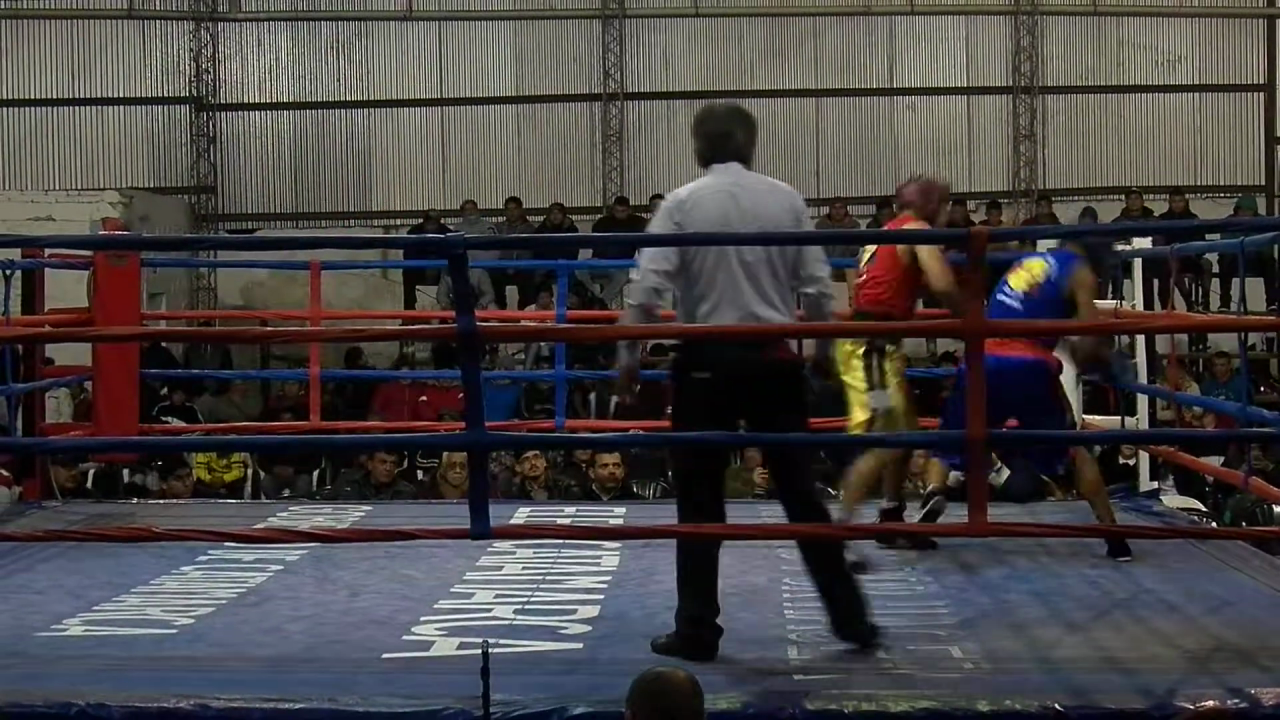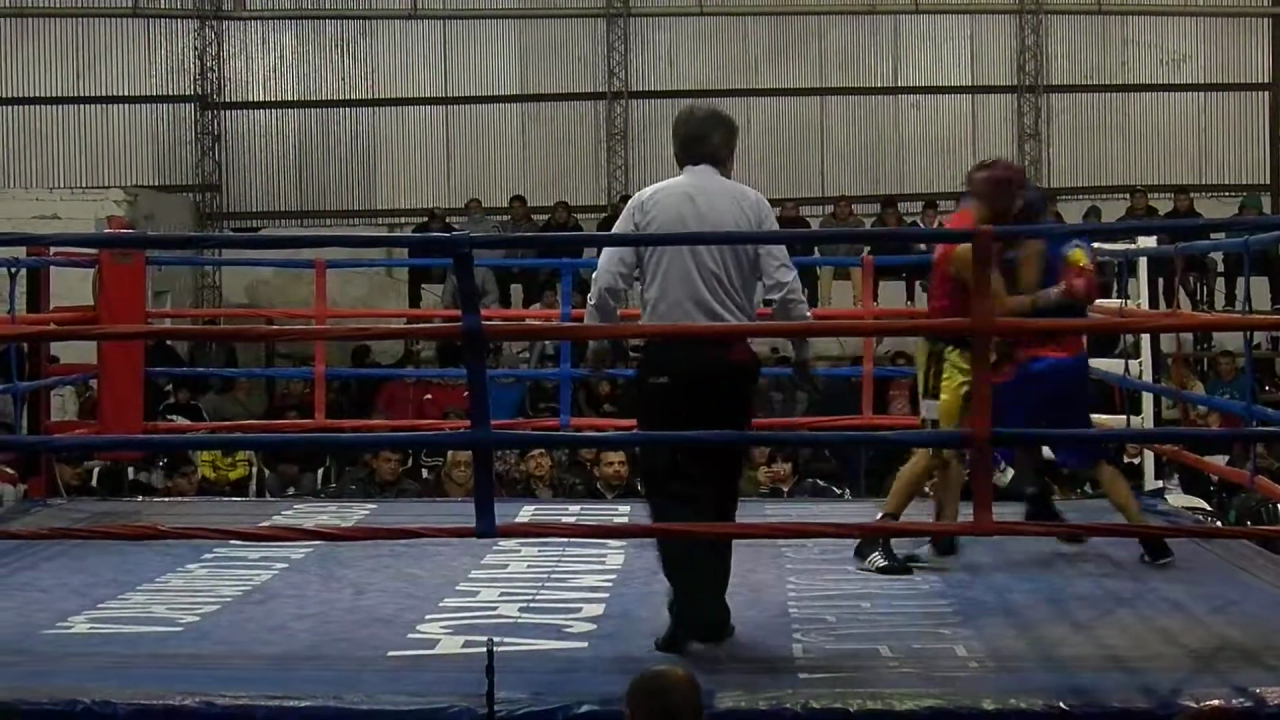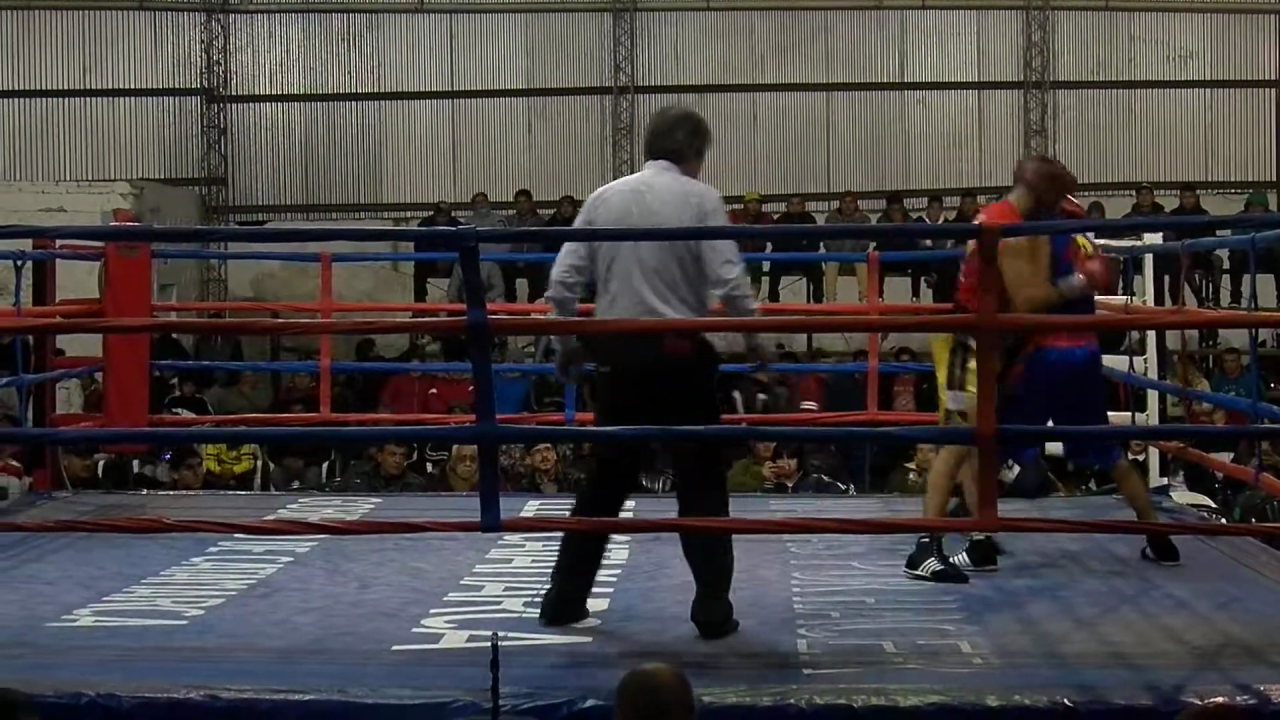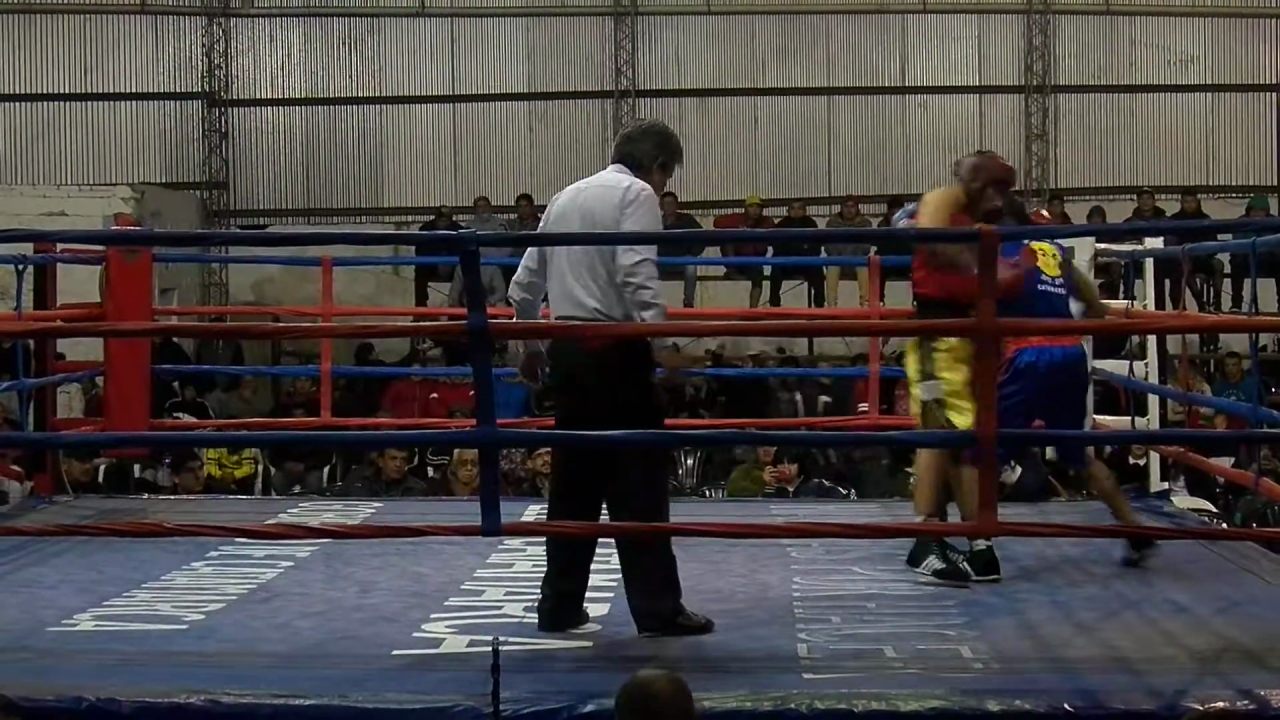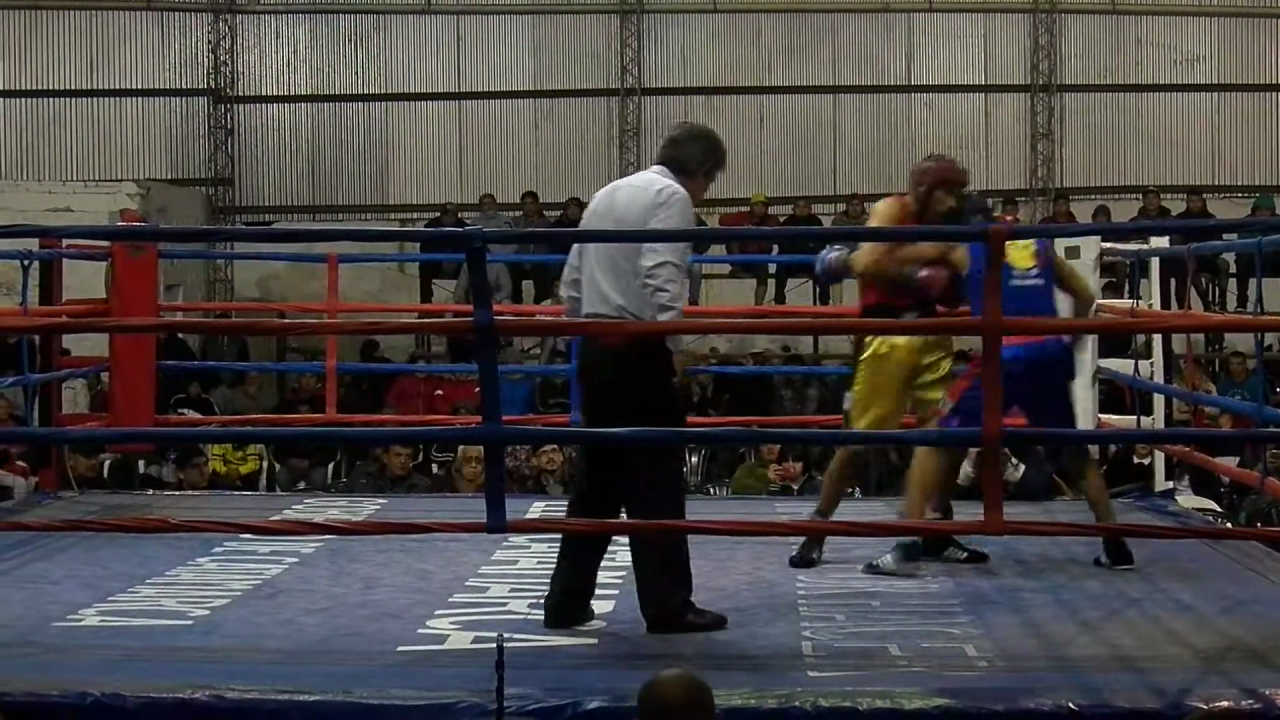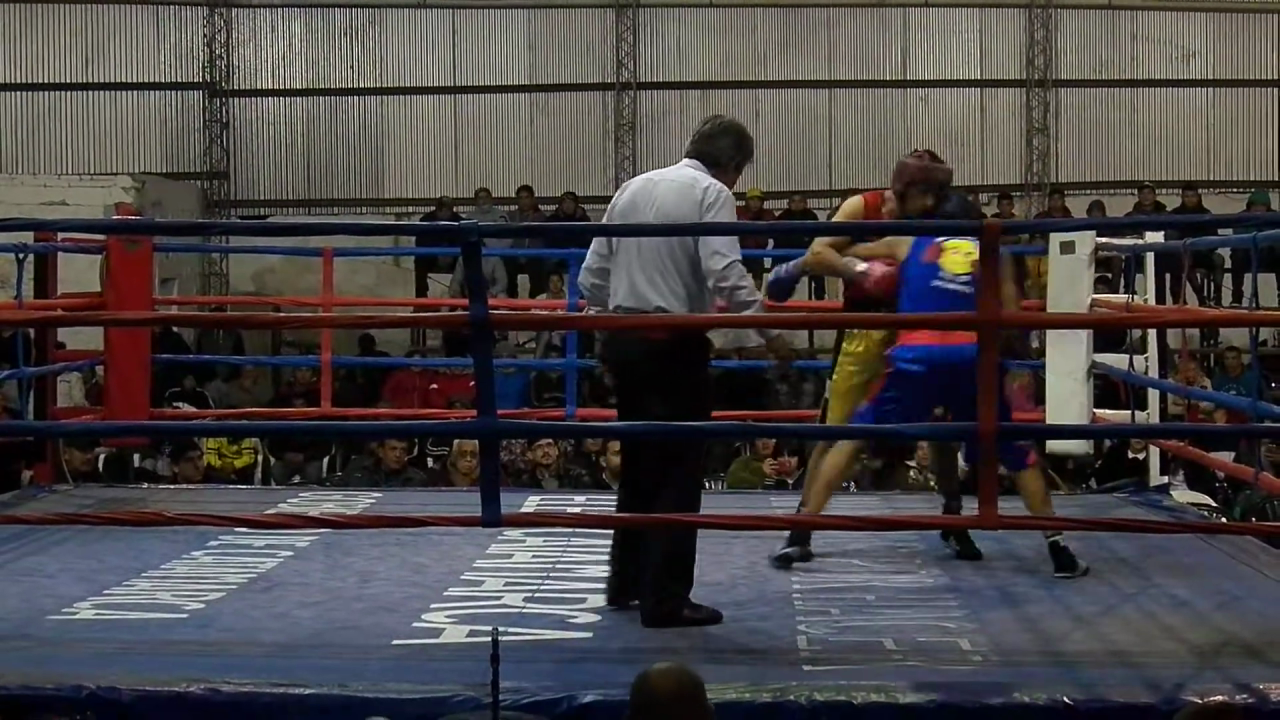
dt=0.4s
person 1, frame 1
left shoulder: (683, 203)
right shoulder: (785, 198)
left elbow: (648, 288)
right elbow: (816, 285)
left wrist: (631, 353)
right wrist: (825, 346)
left hip: (706, 361)
right hip: (774, 357)
left knee: (700, 498)
right knee: (800, 492)
left ankle: (696, 630)
right ankle: (850, 618)
person 1, frame 2
left shoulder: (646, 202)
right shoulder: (749, 203)
left elbow: (606, 284)
right elbow: (782, 286)
left wrist: (599, 340)
right wrist: (801, 348)
left hip: (666, 359)
right hip: (729, 360)
left knee: (667, 486)
right knee: (716, 487)
left ankle: (691, 605)
right ankle: (708, 610)
person 1, frame 3
left shoulder: (603, 198)
right shoulder: (700, 198)
left elbow: (563, 282)
right elbow: (728, 281)
left wrist: (567, 343)
right wrist: (753, 338)
left hip: (620, 354)
right hip: (680, 354)
left knee: (605, 481)
right knee: (702, 485)
left ankle: (564, 598)
right ankle: (713, 608)
person 1, frame 4
left shoulder: (565, 197)
right shoulder: (636, 193)
left elbow: (524, 285)
right elbow: (636, 273)
left wrist: (531, 346)
right wrist: (660, 340)
left hip: (567, 348)
right hip: (613, 348)
left knee: (574, 481)
right knee: (638, 482)
left ankle: (560, 604)
right ankle: (657, 607)
person 1, frame 5
left shoulder: (607, 193)
right shoulder: (671, 196)
left elbow: (572, 281)
right elbow: (659, 275)
right wrist: (676, 344)
left hip: (597, 346)
right hip: (638, 348)
left knee: (598, 477)
right knee: (655, 479)
left ankle: (568, 598)
right ankle: (667, 606)
person 1, frame 6
left shoulder: (632, 188)
right shoulder: (711, 193)
left elbow: (593, 272)
right elbow: (726, 275)
right wrist: (769, 332)
left hip: (624, 339)
right hip: (674, 342)
left knee: (639, 464)
right knee: (675, 471)
left ankle: (627, 580)
right ankle: (665, 598)
person 2, frame 1
left shoulder: (889, 233)
right shoulder: (917, 231)
right elbow: (942, 286)
right wrist: (964, 310)
left hip: (874, 342)
right hip: (870, 344)
left knee: (905, 431)
right knee: (887, 442)
left ankle: (892, 518)
person 2, frame 2
left shoulder: (970, 224)
right shoulder: (969, 245)
right elbow: (1001, 308)
right wrist: (1059, 293)
left hip: (968, 347)
right hip: (948, 350)
left knee: (957, 445)
right knee: (933, 451)
left ankle: (945, 531)
right ankle: (873, 540)
person 2, frame 3
left shoulder: (995, 214)
right shoulder: (1012, 233)
right elbow: (1027, 300)
right wrist: (1078, 283)
left hip: (974, 333)
right hip: (969, 339)
right knee: (959, 444)
right ankle: (925, 548)
person 2, frame 4
left shoulder: (969, 219)
right shoulder: (946, 200)
right elbow: (926, 235)
right wrist: (979, 268)
left hip: (964, 333)
right hip: (938, 334)
left knee: (963, 437)
right knee: (939, 435)
left ankle: (933, 536)
right ankle: (925, 541)
person 2, frame 5
left shoulder: (943, 229)
right shoulder: (891, 211)
left elbow: (954, 292)
right elbow: (868, 264)
right wrist: (919, 276)
left hip: (931, 337)
right hip: (886, 336)
right knee: (859, 440)
left ankle: (937, 532)
right ankle: (817, 529)
person 2, frame 6
right shoulder: (861, 207)
right elbow: (817, 253)
right wrist: (858, 271)
right hip: (863, 330)
right knee: (835, 431)
right ankle: (801, 526)
person 3, frame 1
left shoulder: (1030, 257)
right shoulder: (1079, 272)
right elbow: (1089, 342)
right wrist: (1105, 360)
left hip: (986, 360)
right hip: (1032, 368)
right knee: (1074, 452)
left ankle: (934, 493)
right ankle: (1113, 536)
person 3, frame 2
left shoulder: (1032, 245)
right shoulder: (1079, 246)
left hip: (1034, 363)
right hip: (1072, 361)
right knee: (1092, 457)
right ankle: (1150, 538)
person 3, frame 3
right shoulder: (1077, 237)
left hip: (1048, 354)
right hip: (1083, 352)
right knee: (1106, 454)
left ankle: (980, 544)
right ankle: (1160, 542)
person 3, frame 4
right shoulder: (1053, 246)
right elbow: (1095, 302)
left hip: (1031, 358)
right hip: (1070, 355)
right knee: (1075, 456)
right ankle: (1136, 536)
person 3, frame 5
right shoulder: (1039, 242)
right elbow: (1084, 295)
right wrist: (1072, 341)
left hip: (1005, 352)
right hip: (1049, 350)
left knee: (937, 442)
right knee: (1072, 454)
left ankle: (910, 547)
right ankle: (1115, 546)
person 3, frame 6
left shoulder: (909, 241)
left elbow: (849, 255)
right elbow: (1010, 313)
left hip: (915, 353)
right hip: (970, 356)
left knee: (852, 439)
right knee: (1016, 453)
right ankle: (1059, 549)
